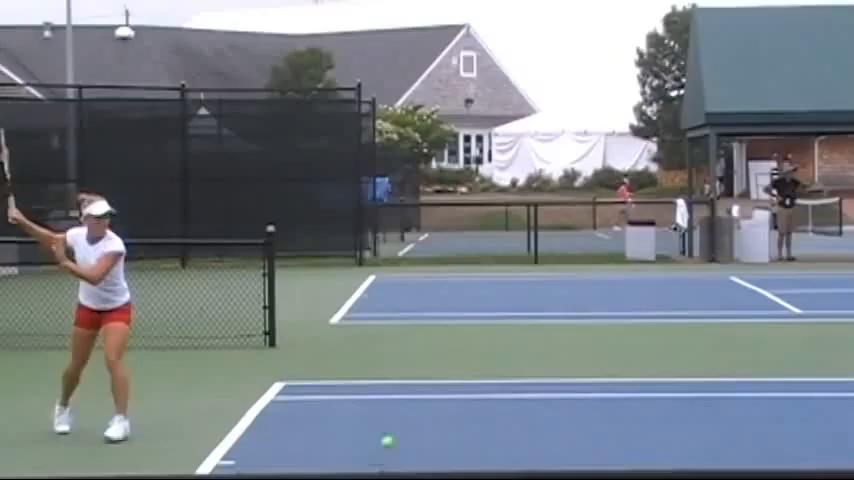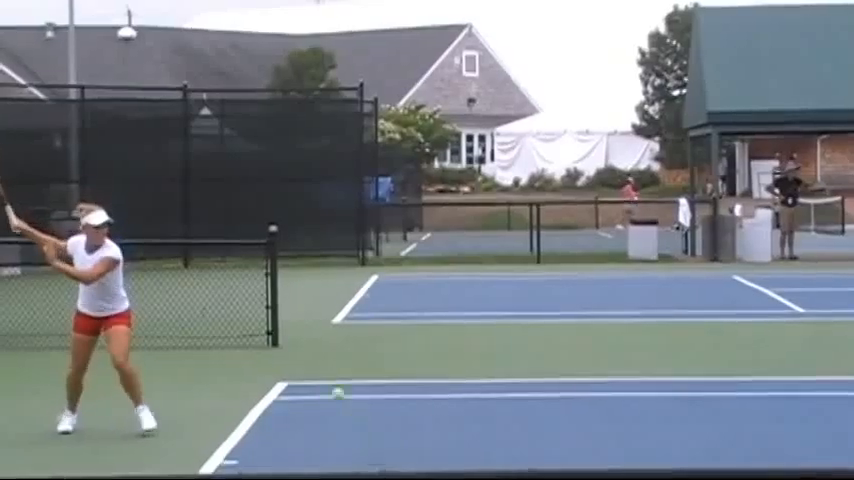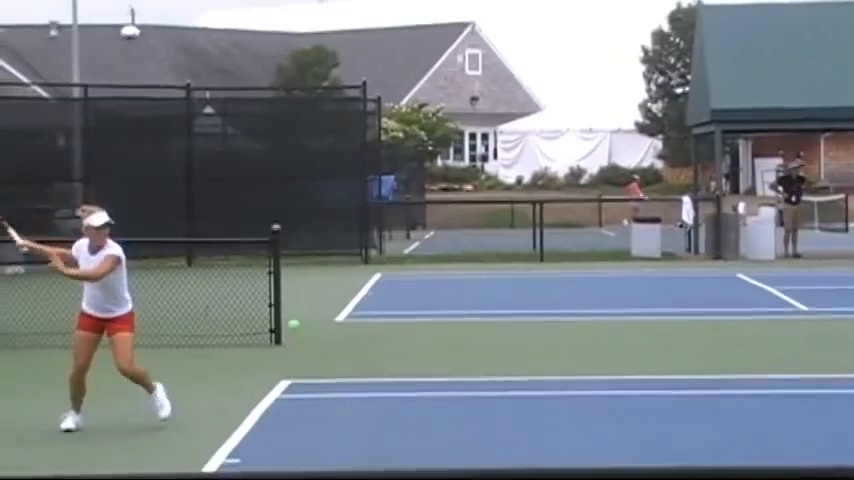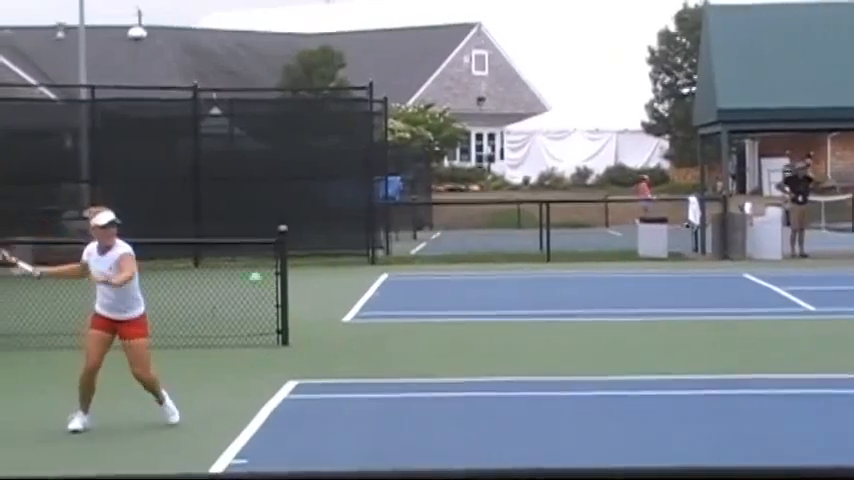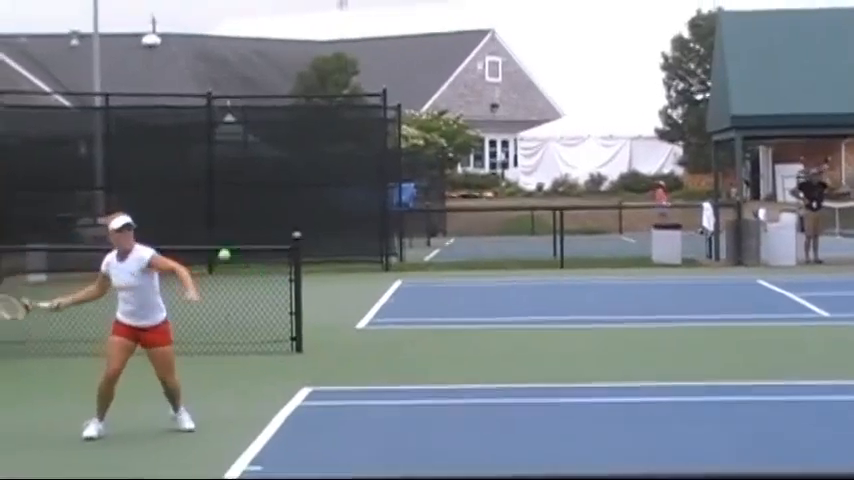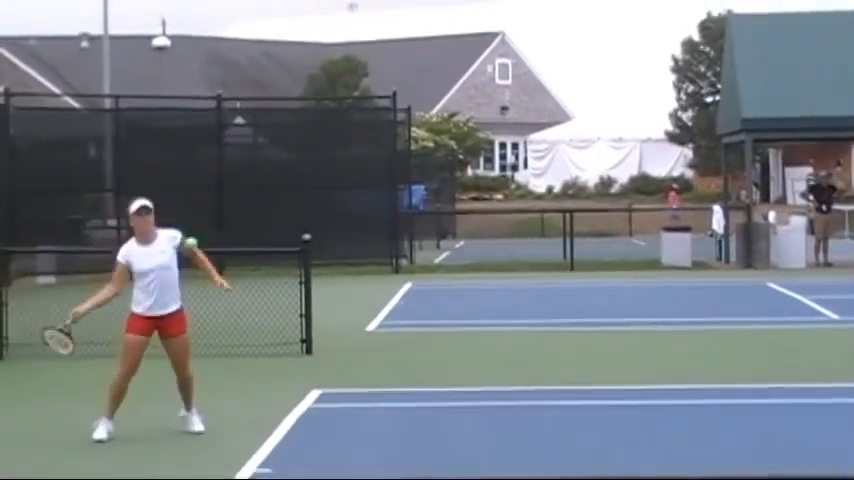
dt=0.1s
person 1, frame 1
left shoulder: (114, 245)
right shoulder: (76, 235)
left elbow: (95, 277)
right elbow: (50, 239)
left wrist: (64, 262)
right wrist: (22, 221)
left hip: (116, 309)
right hip: (87, 307)
left knee: (113, 360)
right knee: (76, 364)
left ankle: (121, 419)
right ankle: (63, 408)
person 1, frame 2
left shoulder: (111, 253)
right shoulder: (76, 242)
left elbow: (87, 277)
right elbow: (54, 245)
left wrist: (56, 264)
right wrist: (25, 229)
left hip: (116, 314)
right hip: (86, 314)
left knee: (120, 361)
right knee: (76, 370)
left ankle: (140, 409)
right ankle: (70, 412)
person 1, frame 3
left shoulder: (113, 252)
right shoulder: (80, 246)
left elbow: (96, 274)
right elbow: (65, 256)
left wrist: (64, 269)
right wrist: (34, 247)
left hip: (120, 316)
right hip: (89, 315)
left knee: (126, 367)
right knee: (79, 367)
left ankle: (155, 389)
right ankle: (74, 412)
person 1, frame 4
left shoulder: (124, 251)
right shoulder: (91, 250)
left elbow: (129, 274)
right elbow: (81, 270)
left wrist: (111, 281)
right wrist: (48, 271)
left hip: (133, 319)
right hip: (103, 317)
left knee: (142, 373)
right knee: (90, 367)
left ankle: (162, 399)
right ankle: (82, 413)
person 1, frame 5
left shoulder: (144, 255)
right shoulder: (109, 261)
left elbow: (176, 268)
right elbow: (97, 291)
left wrist: (190, 288)
right wrist: (65, 301)
left hip: (155, 325)
right hip: (125, 324)
left knee: (168, 380)
right knee: (111, 373)
left ankle: (178, 410)
right ankle: (98, 420)
person 1, frame 6
left shoulder: (171, 237)
right shoulder: (127, 251)
left elbow: (196, 254)
right elbow: (115, 287)
left wrist: (216, 276)
right wrist: (87, 307)
left hip: (172, 315)
right hip: (141, 317)
left knee: (183, 371)
right knee: (125, 372)
left ankle: (190, 412)
right ankle: (107, 420)
